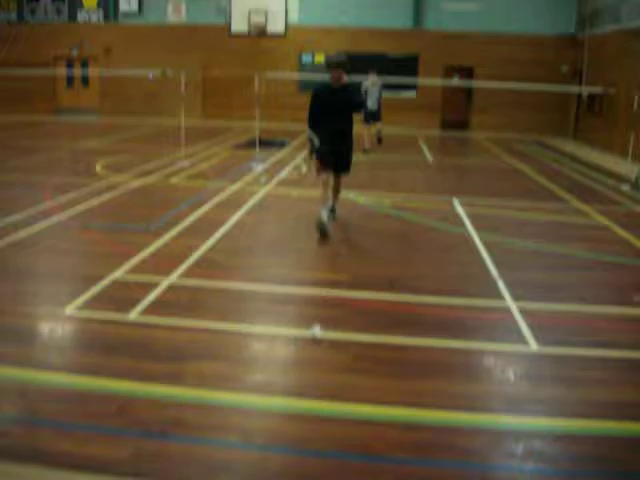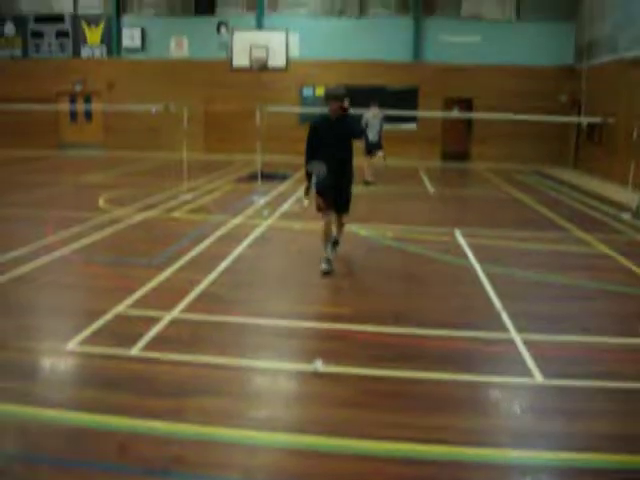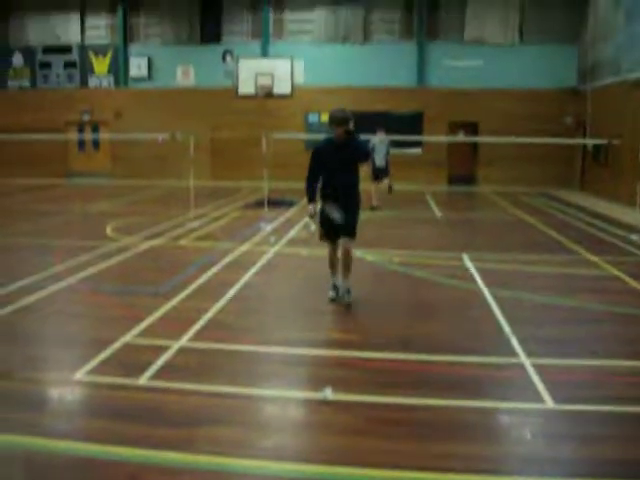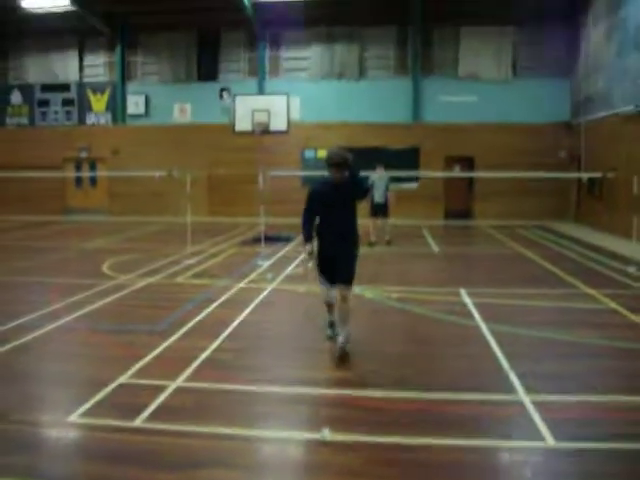
dt=0.2s
person 1, frame 1
left shoulder: (351, 89)
right shoulder: (319, 91)
left elbow: (359, 107)
right elbow: (312, 119)
left wrist: (346, 86)
right wrist: (312, 141)
left hip: (343, 142)
right hip: (324, 142)
left knee: (338, 179)
right knee: (325, 179)
left ankle: (333, 205)
right ankle: (323, 217)
person 1, frame 2
left shoulder: (349, 121)
right shoulder: (318, 124)
left elbow: (359, 134)
right elbow: (310, 153)
left wrist: (347, 112)
right wrist: (309, 178)
left hip: (344, 178)
right hip: (324, 178)
left knee: (340, 218)
right knee: (328, 219)
left ankle: (336, 238)
right ankle: (327, 256)
person 1, frame 3
left shoulder: (354, 144)
right shoulder: (321, 148)
left elbow: (365, 156)
right elbow: (313, 176)
left wrist: (351, 133)
right wrist: (311, 202)
left hip: (349, 204)
right hip: (329, 204)
left knee: (346, 246)
right knee: (332, 247)
left ankle: (345, 285)
right ankle: (334, 282)
person 1, frame 4
left shoulder: (352, 185)
right shoulder: (318, 189)
left elbow: (364, 190)
right elbow: (308, 217)
left wrist: (351, 167)
right wrist: (308, 241)
left hip: (347, 248)
right hip: (325, 248)
left knee: (343, 293)
right knee: (328, 292)
left ankle: (343, 337)
right ankle: (332, 319)
